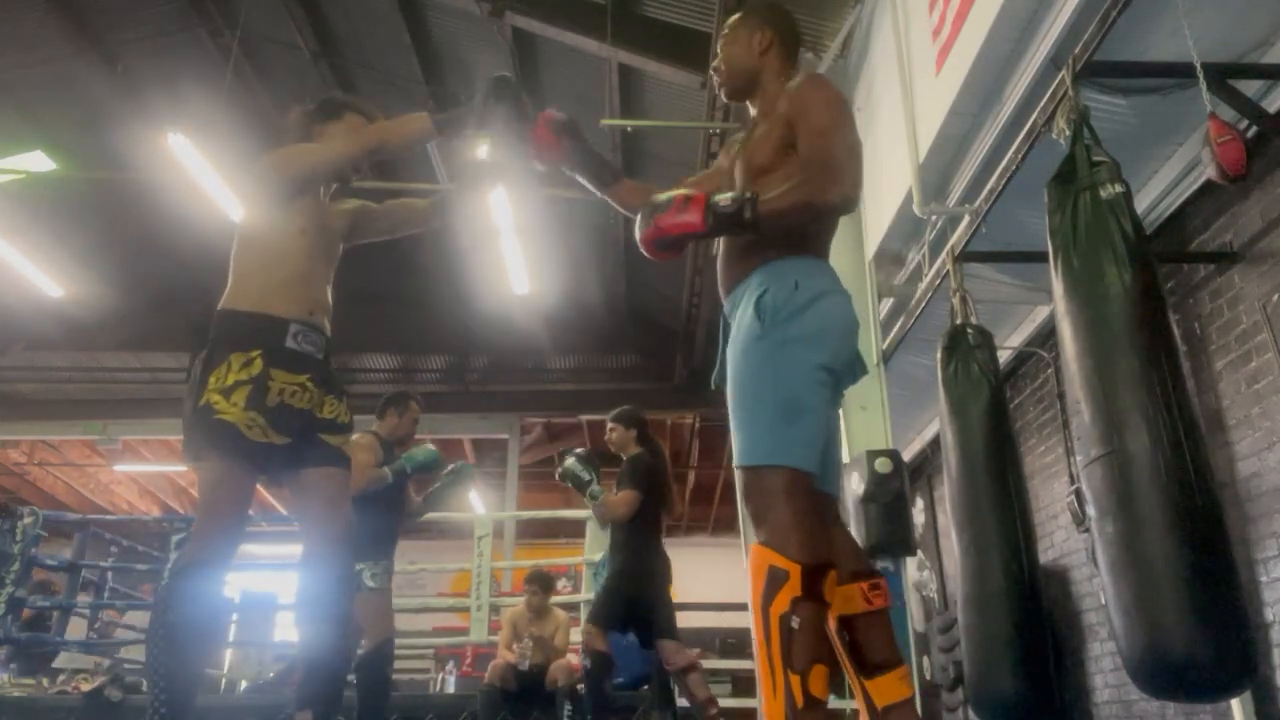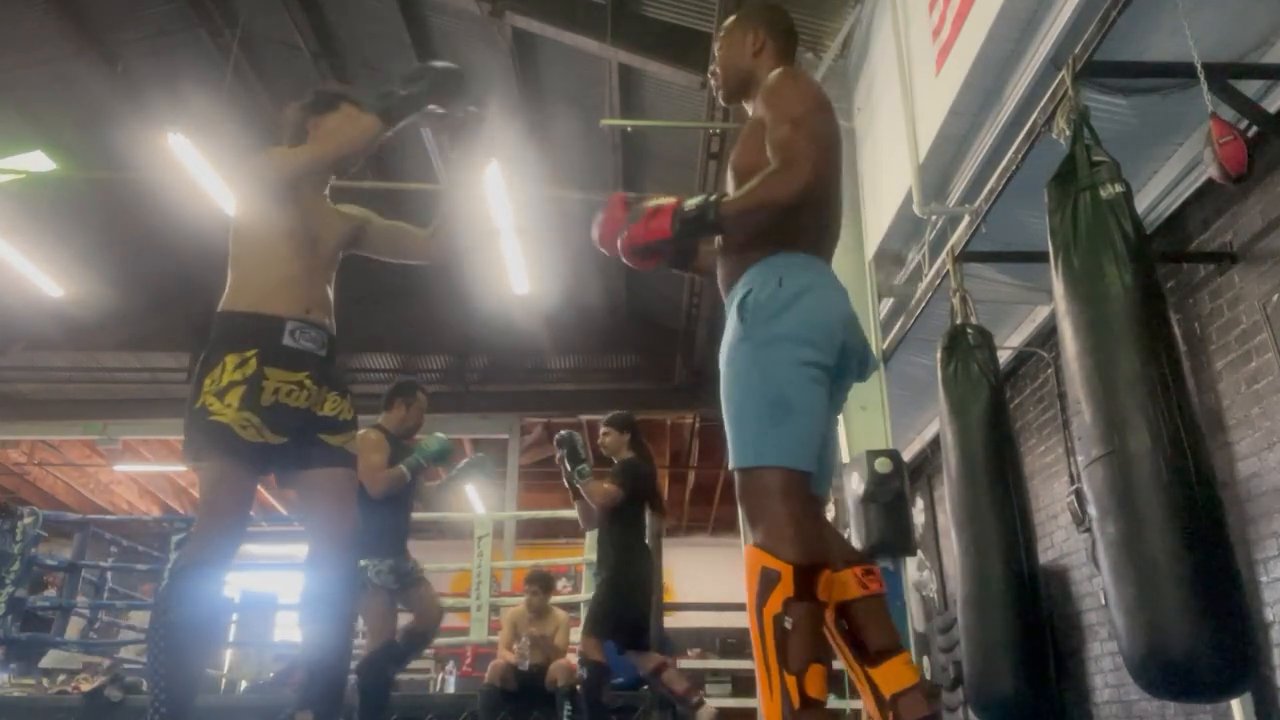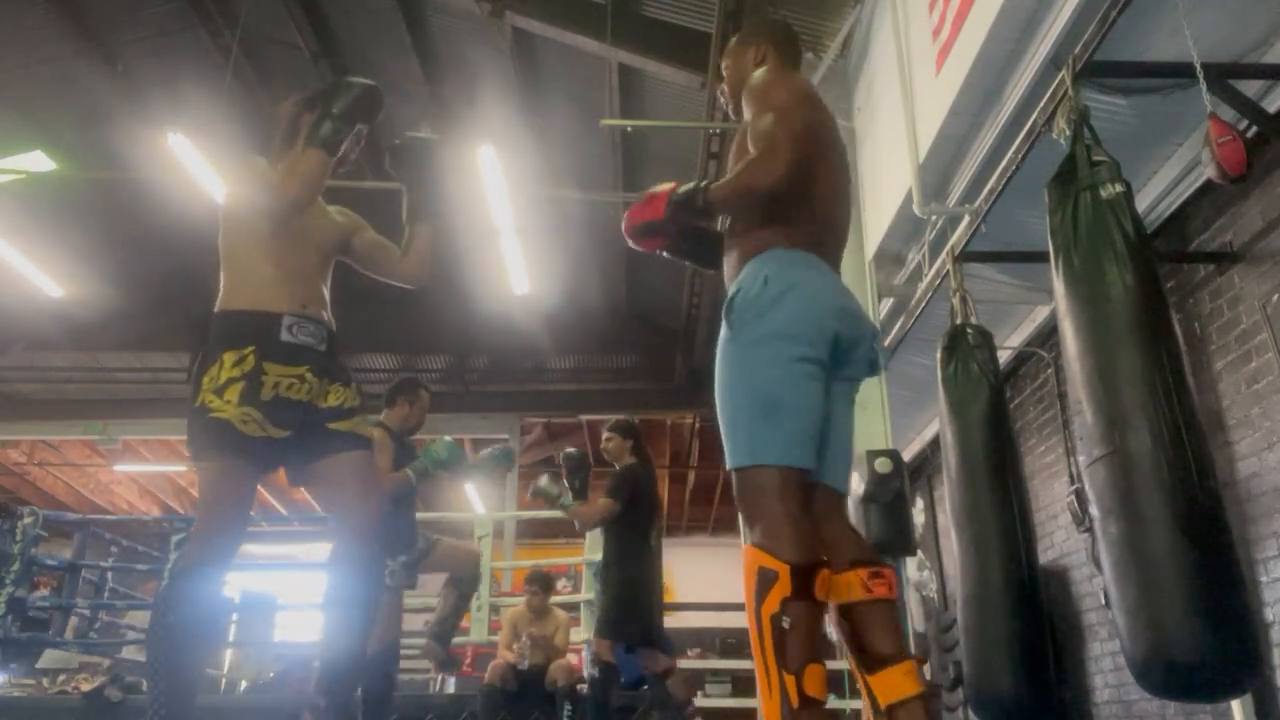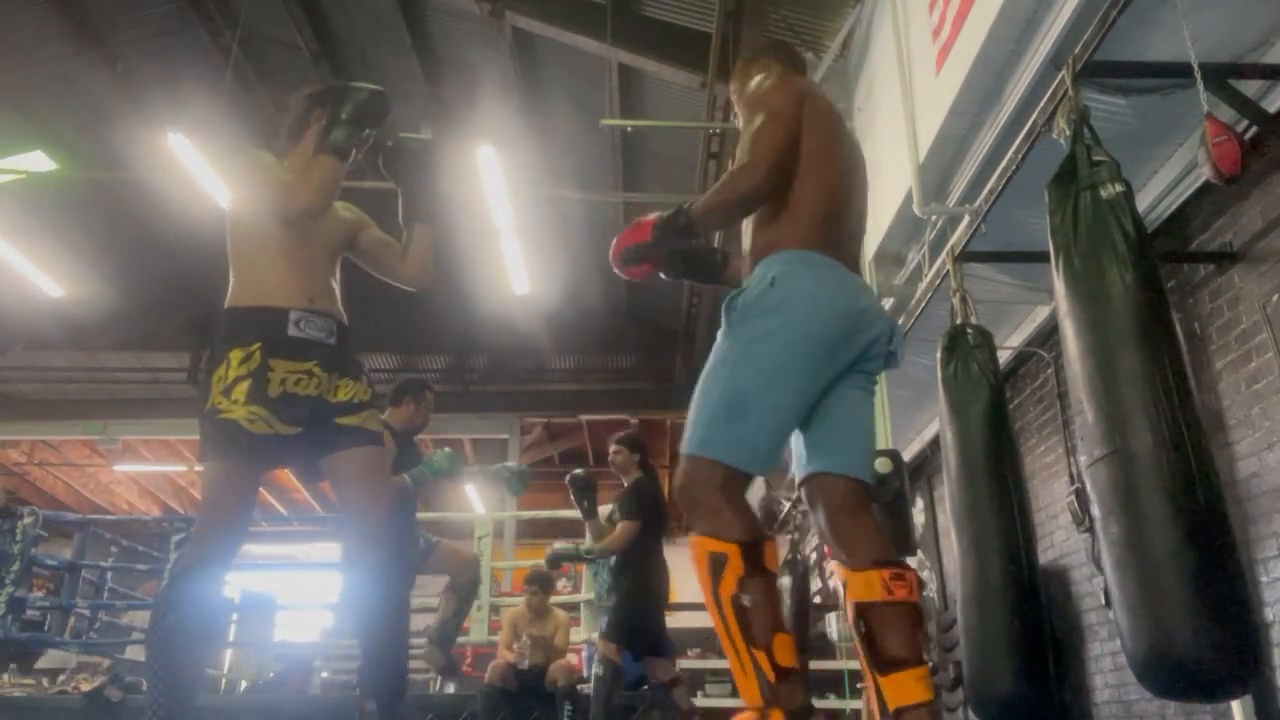
dt=0.2s
person 1, frame 1
left shoulder: (809, 94)
right shoulder: (743, 147)
left elbow: (837, 187)
right elbow: (670, 205)
left wrist: (727, 213)
right wrist: (586, 162)
left hip: (787, 306)
right hip: (779, 317)
left knee: (777, 503)
right knee: (814, 521)
person 1, frame 2
left shoulder: (787, 86)
right shoulder: (787, 114)
left elbow: (795, 179)
left wrist: (693, 218)
right wrist: (677, 245)
left hip: (781, 304)
right hip: (808, 308)
left knee: (772, 504)
right knee: (799, 518)
person 1, frame 3
left shoulder: (775, 84)
right shoulder: (821, 133)
left elbow: (772, 170)
left wrist: (691, 202)
right wrist: (697, 240)
left hip: (782, 301)
right hip: (826, 306)
left knee: (772, 503)
right knee: (821, 517)
person 1, frame 4
left shoulder: (775, 87)
right shoulder: (842, 143)
left elbow: (756, 173)
left wrist: (675, 224)
right wrist: (691, 260)
left hip: (796, 296)
right hip: (854, 308)
left knee: (707, 483)
right knee: (845, 513)
person 2, frame 1
left shoulder: (348, 216)
right shoulder: (281, 168)
left elbow: (436, 210)
right elbow: (377, 136)
right wrist: (463, 116)
left hip: (311, 372)
right hip: (246, 358)
left knee: (333, 540)
right knee: (218, 532)
person 2, frame 2
left shoulder: (350, 221)
right shoulder: (266, 170)
left elbow: (436, 245)
right elbow: (324, 154)
right wrist: (411, 96)
left hip: (317, 370)
right hip: (248, 357)
left knee: (338, 538)
right knee: (218, 532)
person 2, frame 3
left shoulder: (343, 222)
right shoulder: (248, 174)
left elbow: (414, 270)
right elbow: (289, 197)
left wrist: (421, 192)
right wrist: (338, 121)
left hip: (319, 366)
right hip: (247, 355)
left knee: (365, 523)
right knee: (217, 531)
person 2, frame 4
left shoulder: (351, 217)
right shoulder: (251, 166)
left elbow: (415, 271)
right elbow: (299, 201)
left wrist: (418, 192)
right wrist: (345, 127)
left hip: (333, 360)
right hip: (259, 352)
left knee: (382, 521)
right knee: (221, 528)
person 3, frame 1
left shoulder: (391, 453)
right shoulder: (364, 443)
left elbow: (412, 510)
right elbow: (357, 484)
left wrist: (445, 483)
left hip: (377, 559)
right hip: (360, 558)
left knee: (356, 643)
right knee: (380, 641)
person 3, frame 2
left shoulder: (400, 444)
right shoulder: (371, 439)
left elbow: (417, 493)
right elbow: (377, 487)
right wrist: (419, 460)
left hip: (395, 551)
right hip: (370, 553)
left knee: (430, 619)
right knee: (383, 640)
left ankle: (375, 672)
person 3, frame 3
left shoulder: (404, 440)
right shoulder: (376, 438)
left elbow: (449, 466)
right elbow: (382, 487)
left wrist: (487, 459)
right wrist: (426, 463)
left hip: (405, 540)
left knee: (470, 561)
right knee: (386, 641)
left ankle: (436, 639)
person 3, frame 4
left shoulder: (407, 443)
left elbow: (445, 469)
left wrist: (497, 472)
right wrist: (425, 472)
left knee: (469, 563)
left ankle: (438, 644)
person 4, frame 1
left shoulder: (639, 463)
right shoulder: (639, 466)
left elbow: (620, 510)
right elbow: (607, 517)
left wrist: (587, 483)
right wrist: (584, 484)
left hip: (636, 564)
right hip: (644, 565)
left knee: (593, 632)
right knee: (668, 645)
person 4, frame 2
left shoulder: (630, 468)
right shoulder: (627, 472)
left elbow: (601, 498)
right elbow: (589, 521)
left wrist: (577, 464)
right wrist: (572, 482)
left hip: (624, 570)
right hip: (625, 571)
left knee: (590, 644)
right knee: (637, 651)
person 4, frame 3
left shoulder: (628, 475)
right shoulder: (635, 477)
left elbow: (592, 518)
right elbow: (591, 519)
left wrist: (556, 495)
right wrist: (576, 485)
left hip: (630, 574)
right hip: (637, 575)
left knee: (602, 646)
right knee: (648, 651)
person 4, frame 4
left shoulder: (640, 490)
right shoulder: (632, 493)
left elbow: (618, 541)
right elbow: (601, 536)
left wrist: (573, 552)
right wrist: (586, 505)
left hip: (639, 583)
right hip: (638, 585)
left knee: (607, 648)
right knee: (656, 662)
